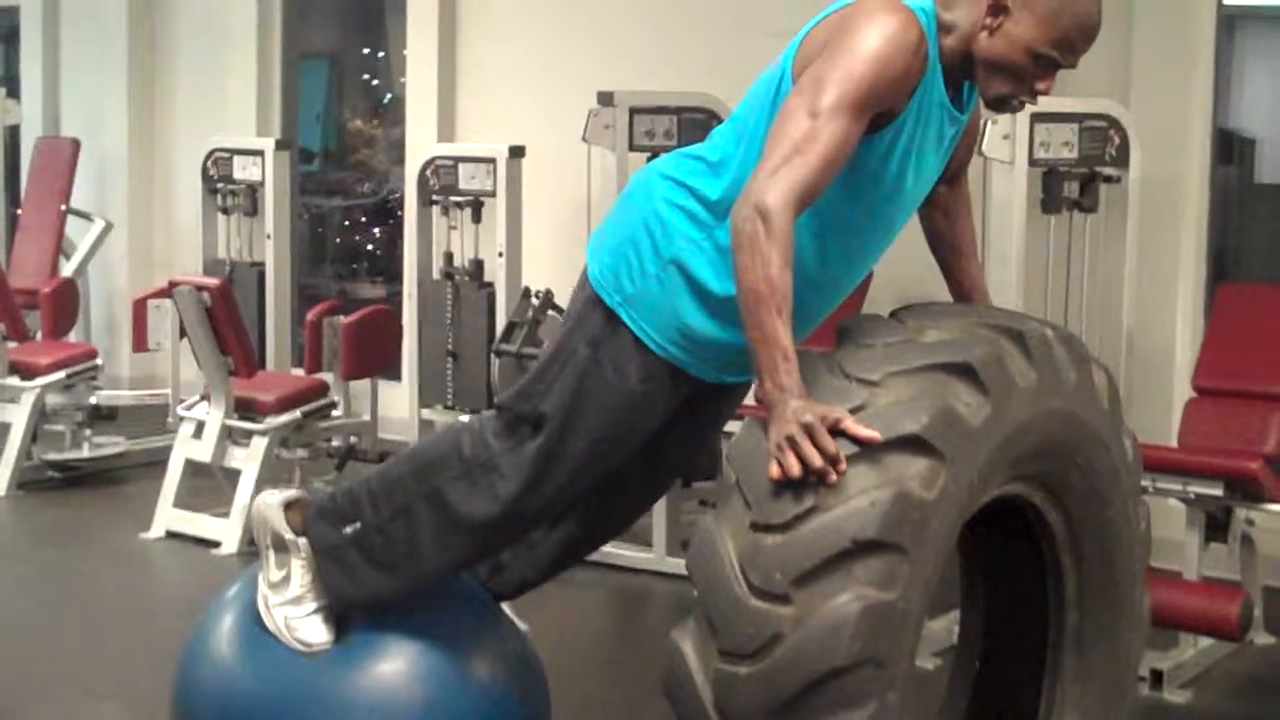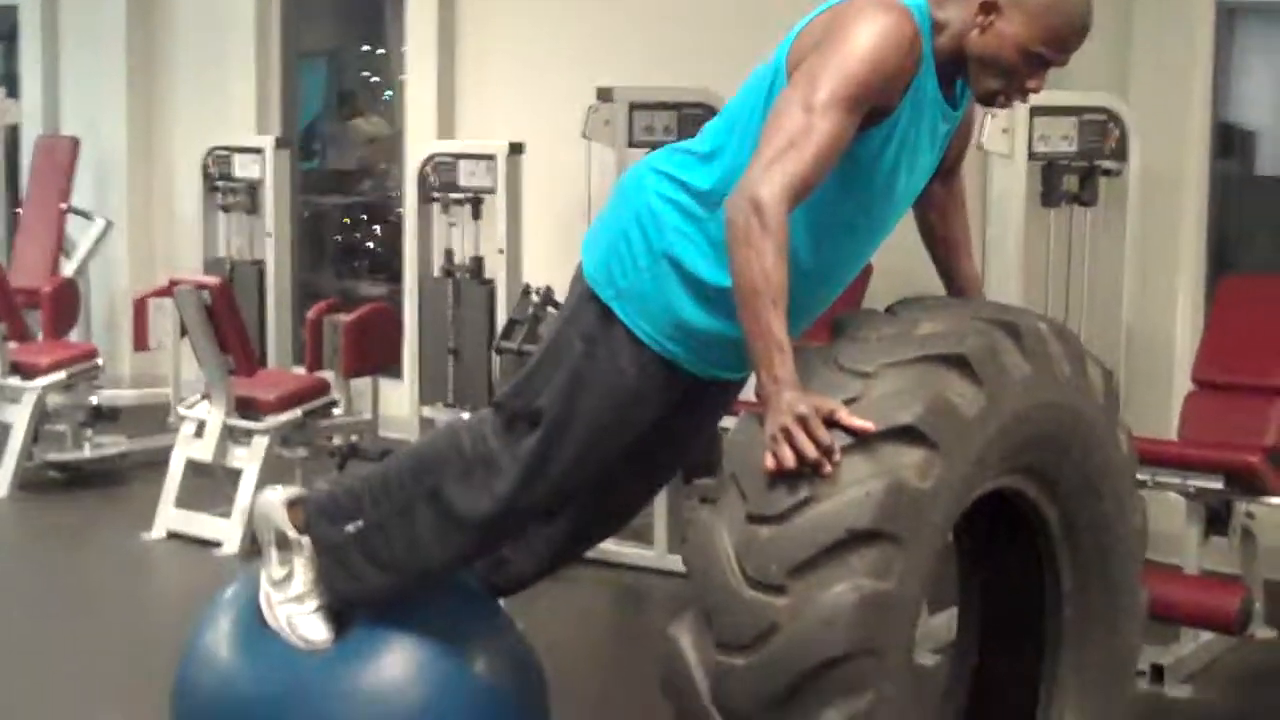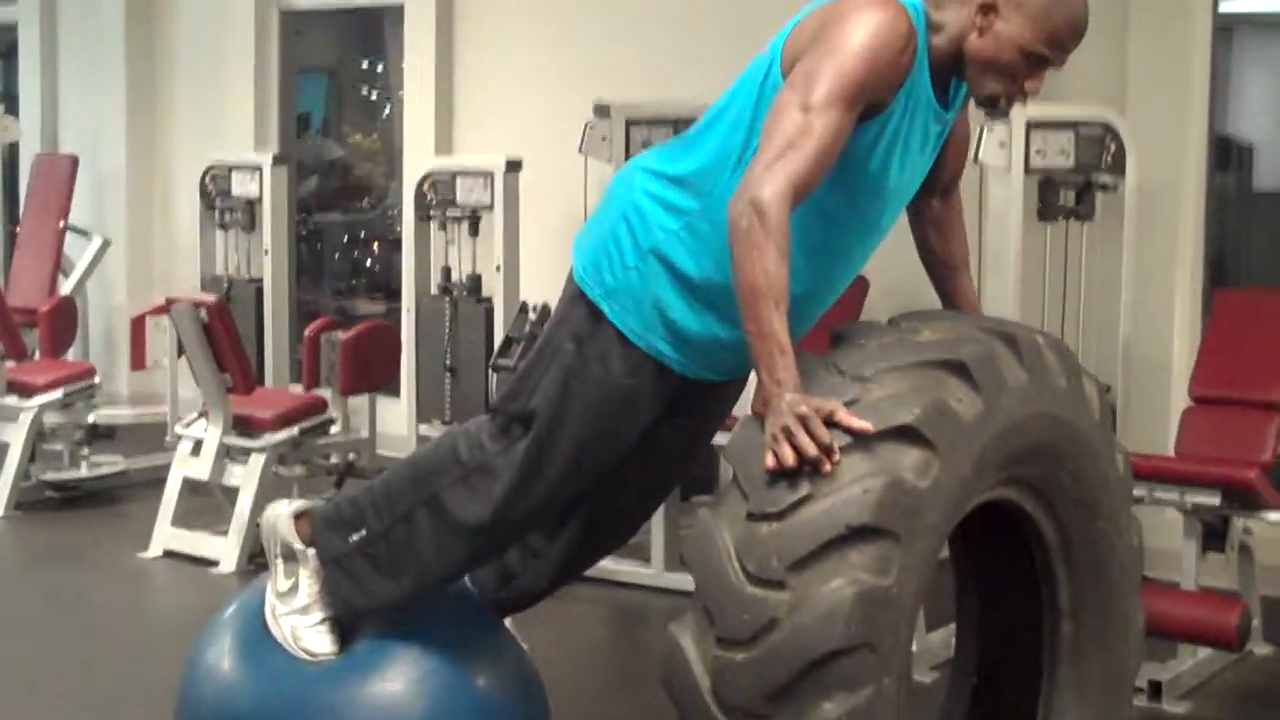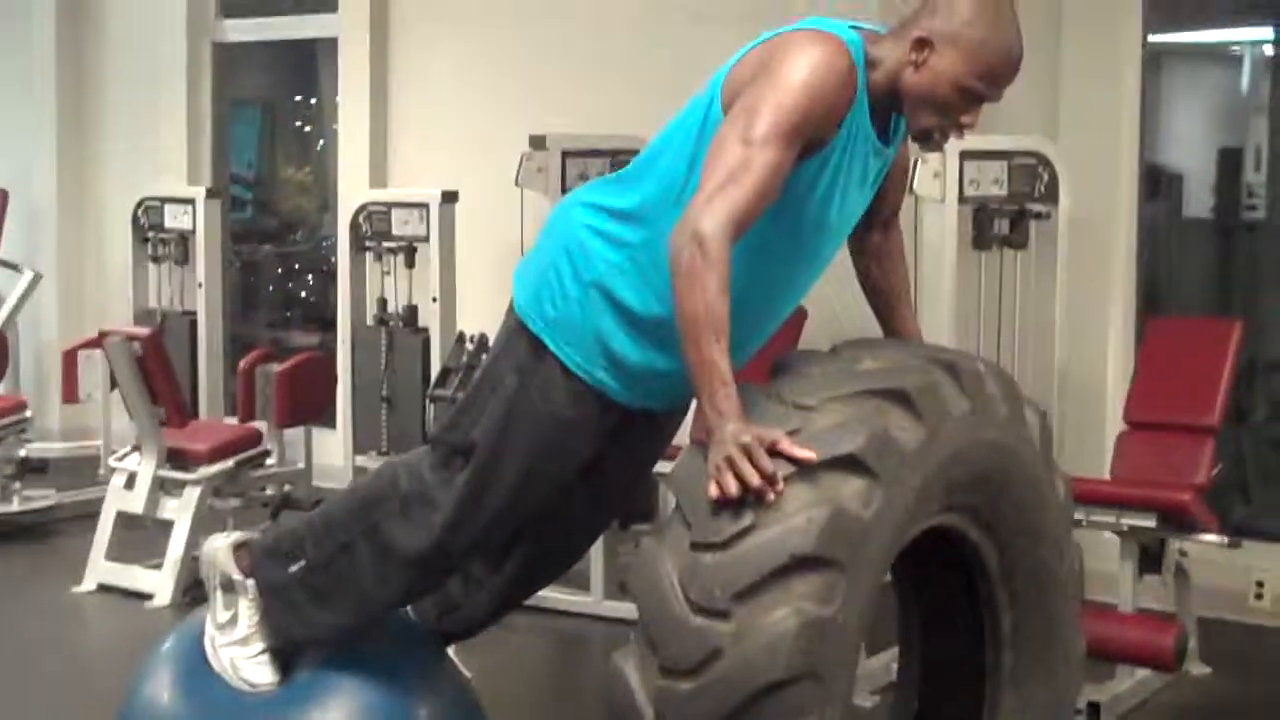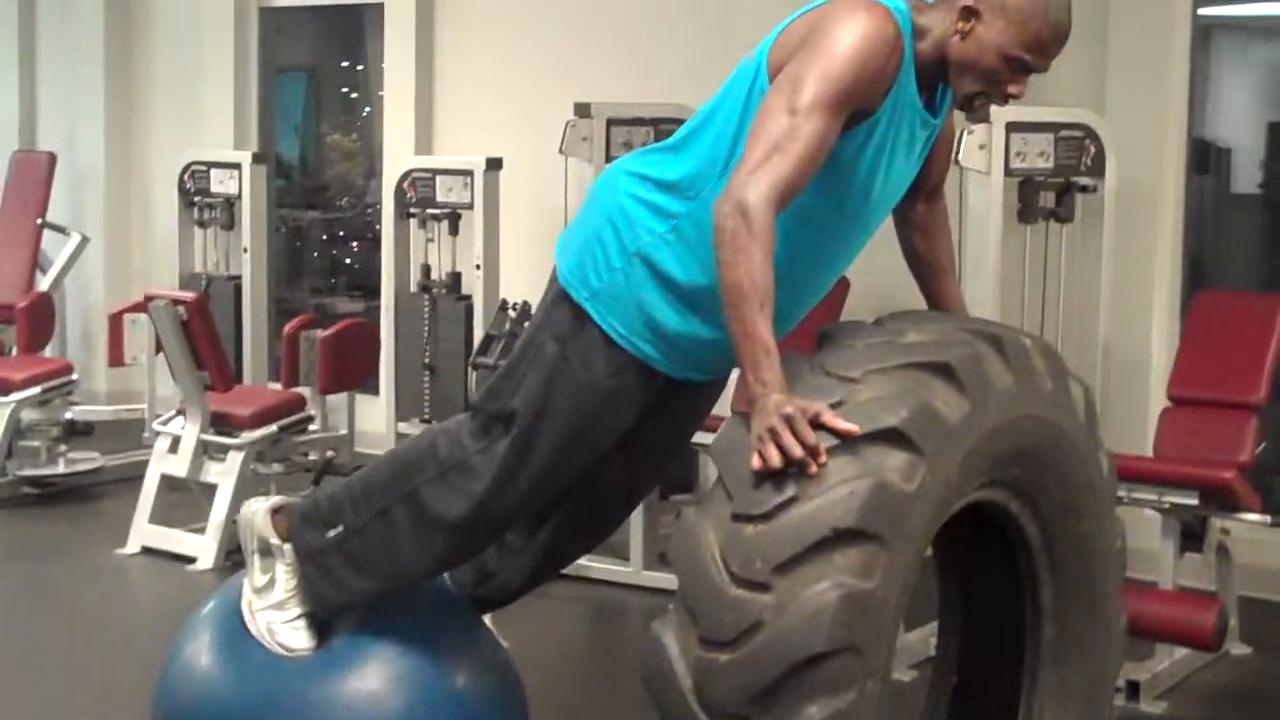
dt=0.7s
person 1, frame 1
left shoulder: (962, 88)
left elbow: (944, 191)
right elbow: (765, 206)
right wrist: (787, 398)
left hip: (730, 325)
right hip: (671, 279)
left knee: (610, 495)
right knee: (525, 461)
left ankle: (457, 581)
right ankle: (307, 531)
person 1, frame 2
left shoulder: (958, 80)
left elbow: (938, 192)
right elbow: (759, 201)
right wrist: (783, 390)
left hip: (725, 317)
right hip: (665, 273)
left knee: (606, 491)
right knee: (526, 457)
left ankle: (453, 578)
right ankle: (310, 528)
person 1, frame 3
left shoulder: (952, 92)
left elbow: (935, 202)
right elbow: (761, 201)
right wrist: (783, 391)
left hip: (721, 326)
right hip: (656, 278)
left knee: (611, 504)
right knee: (520, 464)
left ankle: (462, 595)
right ankle: (314, 542)
person 1, frame 4
left shoulder: (890, 120)
right shoulder: (815, 67)
left elbow: (875, 234)
right elbow: (701, 233)
right wrist: (726, 422)
left hip: (661, 356)
right hip: (594, 311)
left knee: (554, 533)
right knee: (463, 493)
left ankle: (414, 626)
right ankle: (257, 571)
person 1, frame 5
left shoulder: (937, 85)
left elbow: (920, 203)
right elbow: (746, 202)
right wrist: (769, 392)
left hip: (705, 324)
right hip: (640, 275)
left knee: (592, 501)
right knee: (501, 461)
left ankle: (452, 589)
right ankle: (291, 537)
